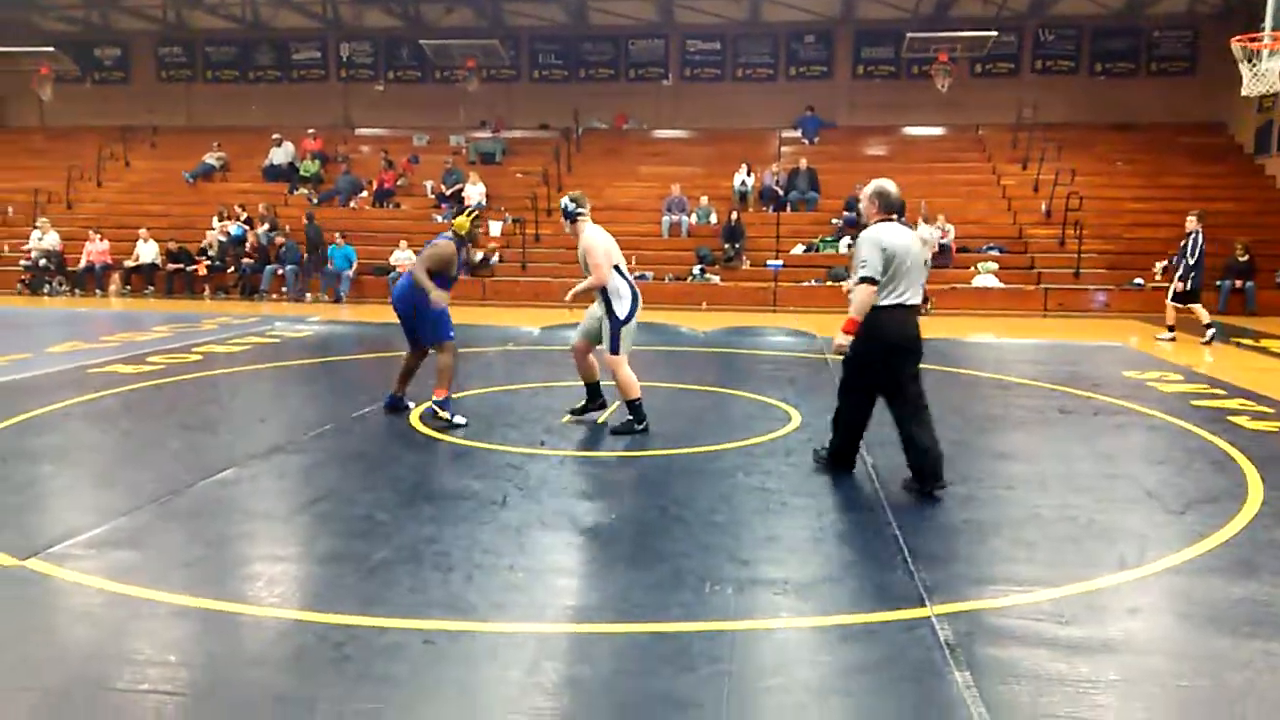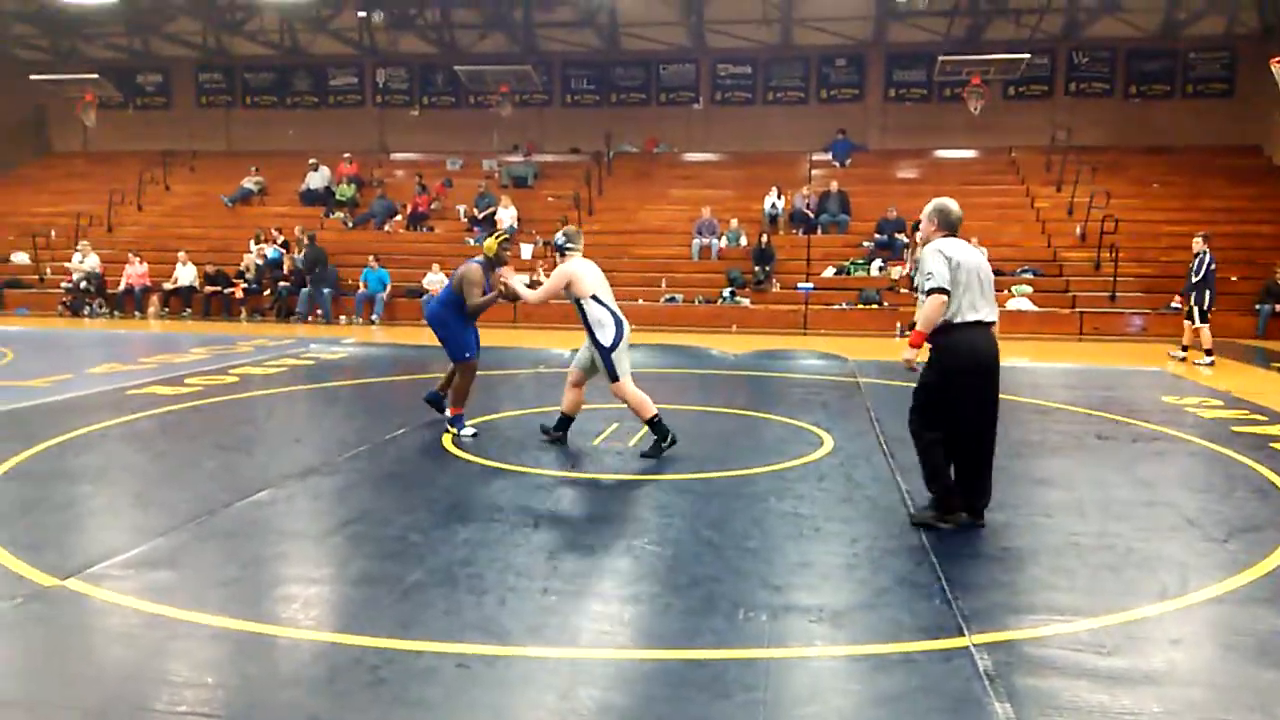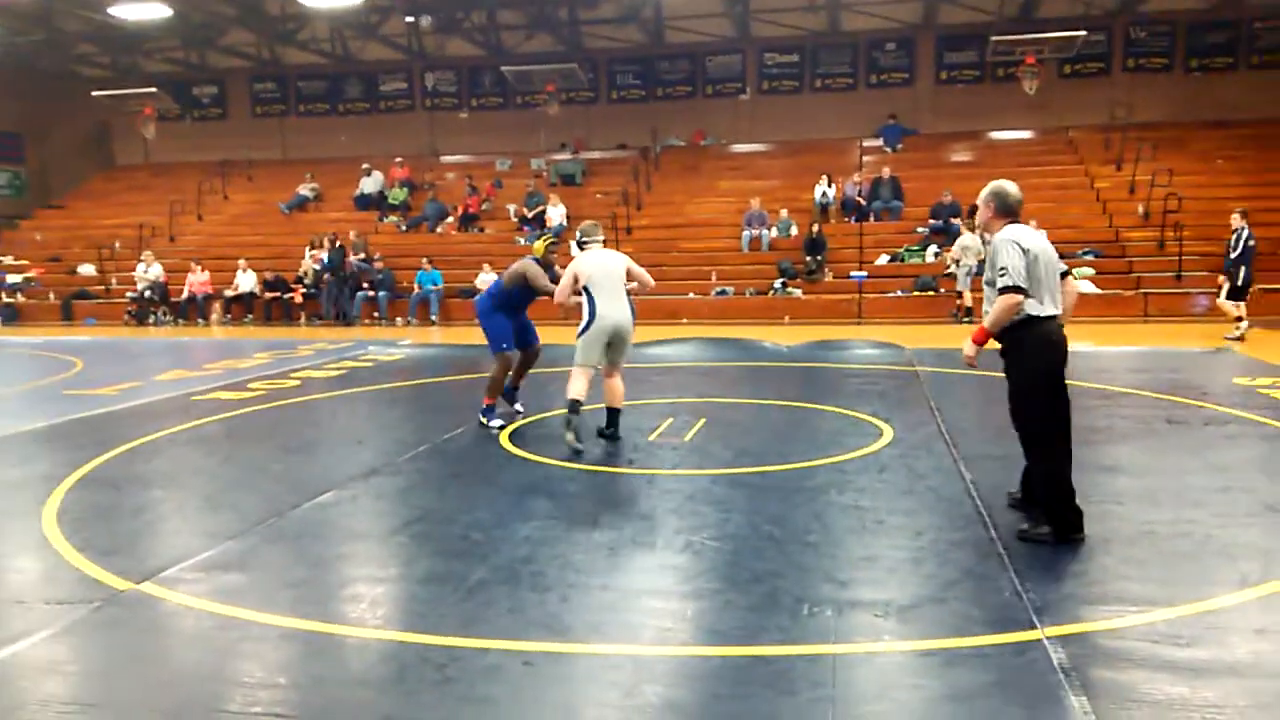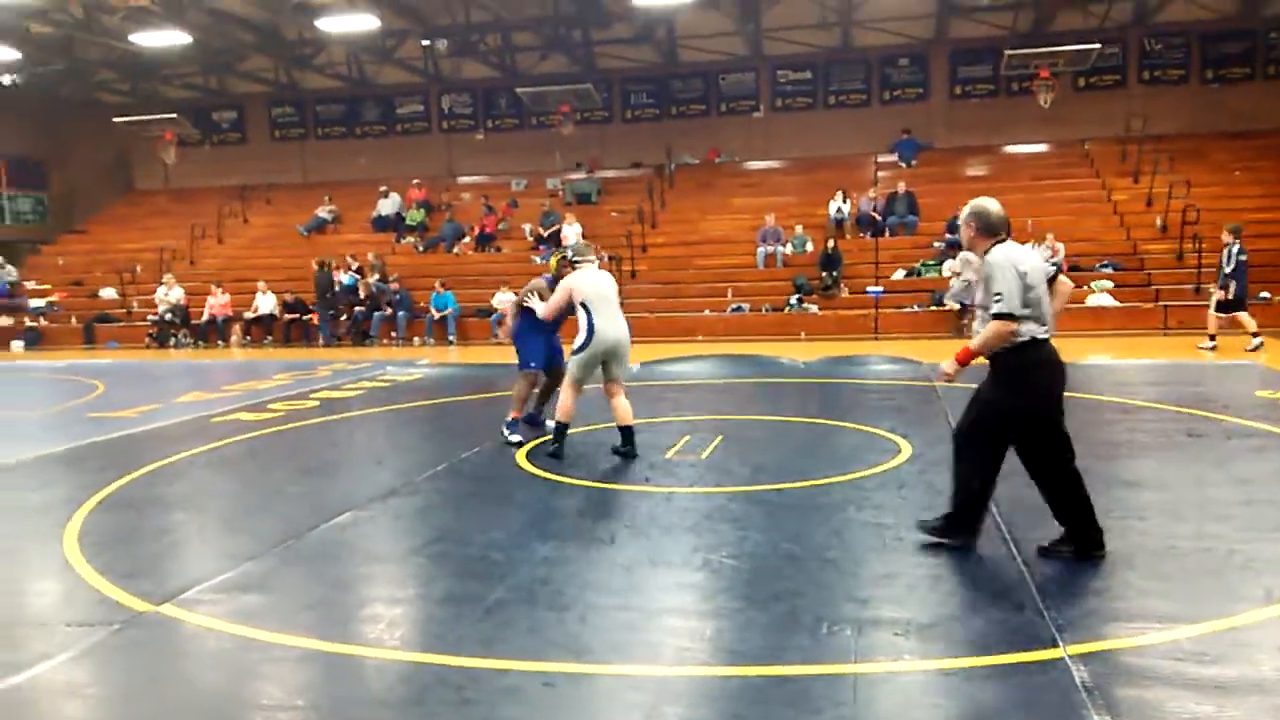
dt=0.4s
person 1, frame 1
left shoulder: (871, 236)
right shoulder: (911, 237)
left elbow: (867, 286)
left wrist: (848, 329)
left hip: (878, 325)
right hip: (909, 324)
left knee: (854, 395)
right knee: (910, 400)
left ankle: (840, 457)
right ankle: (929, 474)
person 1, frame 2
left shoulder: (935, 250)
right shoulder: (976, 254)
left elbow: (938, 298)
right elbow: (990, 307)
left wrist: (915, 340)
left hip: (953, 345)
right hip: (983, 344)
left knee: (927, 422)
right knee: (978, 430)
left ankle: (946, 504)
right ankle: (971, 506)
person 1, frame 3
left shoulder: (1005, 240)
right shoulder: (1032, 236)
left elbow: (1012, 298)
right elbow: (1068, 287)
left wrist: (977, 338)
left hip: (1029, 344)
right hip: (1045, 337)
left knee: (1040, 430)
right knee: (1042, 427)
left ankle: (1064, 521)
right ankle: (1035, 493)
person 1, frame 4
left shoulder: (999, 261)
right shoulder: (1016, 252)
left elbow: (1004, 325)
right elbow: (1061, 285)
left wrist: (960, 358)
right wrist: (1040, 327)
left hip: (1026, 369)
right hip: (1012, 368)
left knee: (1049, 455)
right knee: (973, 439)
left ankle: (1085, 537)
right ankle: (960, 523)
person 2, frame 1
left shoulder: (589, 238)
right shoulder: (592, 234)
left elbow: (599, 279)
left wrist: (575, 291)
right wrist: (581, 287)
left hip: (621, 303)
right hip: (606, 303)
left knee: (615, 362)
right knee: (579, 347)
left ankle: (639, 419)
right ankle: (595, 398)
person 2, frame 2
left shoulder: (566, 269)
right shoulder: (588, 266)
left elbow: (536, 299)
left wrist: (513, 283)
right wrist: (553, 283)
left hip: (609, 332)
right hip: (606, 331)
left knee: (623, 388)
right knee: (575, 380)
left ankle: (664, 436)
right ankle: (559, 430)
person 2, frame 3
left shoulder: (576, 264)
right shoulder: (620, 257)
left elbow: (559, 300)
right elbow: (649, 284)
left wrist: (579, 297)
left hip: (596, 320)
right hip: (624, 320)
left knee: (580, 374)
right knee: (612, 373)
left ankle: (572, 421)
right ankle: (611, 427)
person 2, frame 4
left shoulder: (569, 281)
right shoulder: (607, 276)
left elbow: (546, 314)
left wrist: (535, 305)
left hip: (593, 338)
right hip: (621, 335)
left knee: (570, 388)
right knee: (615, 391)
left ankle: (558, 443)
right ankle: (628, 444)
person 3, frame 1
left shoulder: (462, 246)
right shoulder: (446, 248)
left elbow: (469, 269)
right elbow: (415, 269)
right wrist: (433, 291)
left hip: (406, 296)
right hip: (418, 298)
left knee: (419, 350)
right knee: (447, 348)
left ankle: (395, 398)
right ankle: (441, 403)
person 3, frame 2
left shoulder: (497, 269)
right shoulder: (475, 271)
right elbow: (473, 307)
right wrist: (498, 293)
left hip: (458, 317)
right hip: (447, 316)
left knee: (465, 362)
right knee: (467, 366)
left ankle: (438, 394)
right ankle: (455, 420)
person 3, frame 3
left shoulder: (550, 268)
right shoulder: (530, 267)
right elbow: (549, 289)
left hip: (514, 311)
right hip: (493, 311)
left knee: (532, 350)
right knee: (505, 358)
left ankle: (510, 390)
right ankle: (487, 410)
person 3, frame 4
right shoulder: (541, 286)
right elbow: (514, 304)
right wrist: (509, 322)
left hip: (548, 335)
right hip: (529, 332)
left knee: (558, 375)
right knee: (529, 376)
left ankle: (535, 415)
right ankle: (511, 424)
